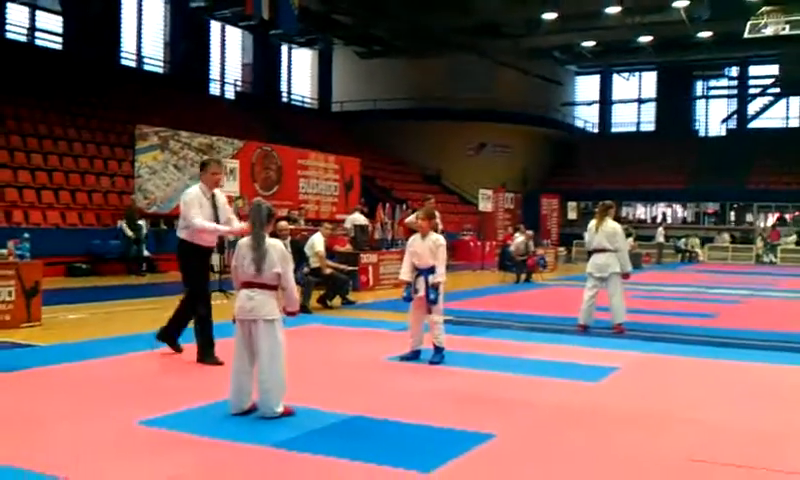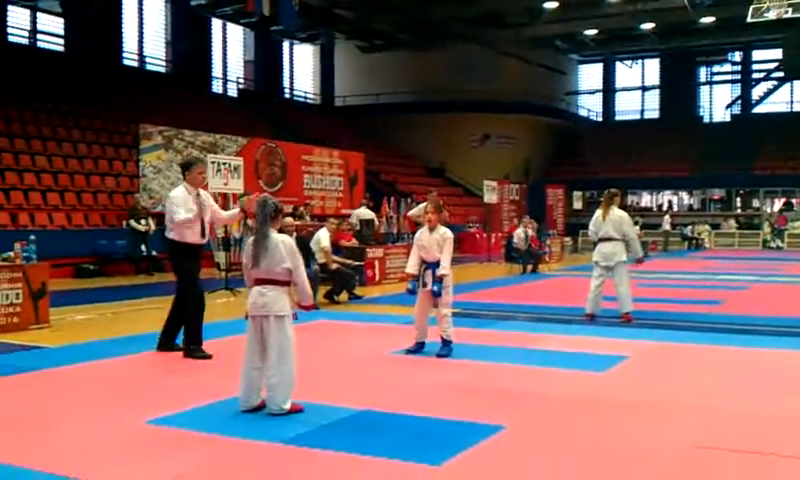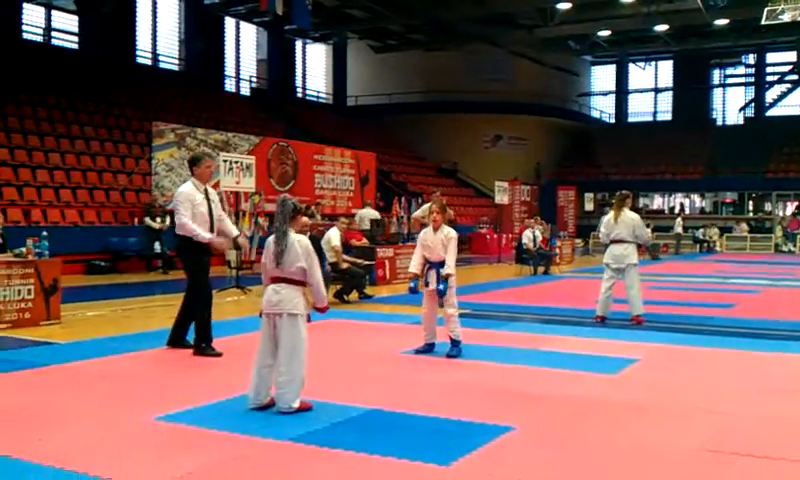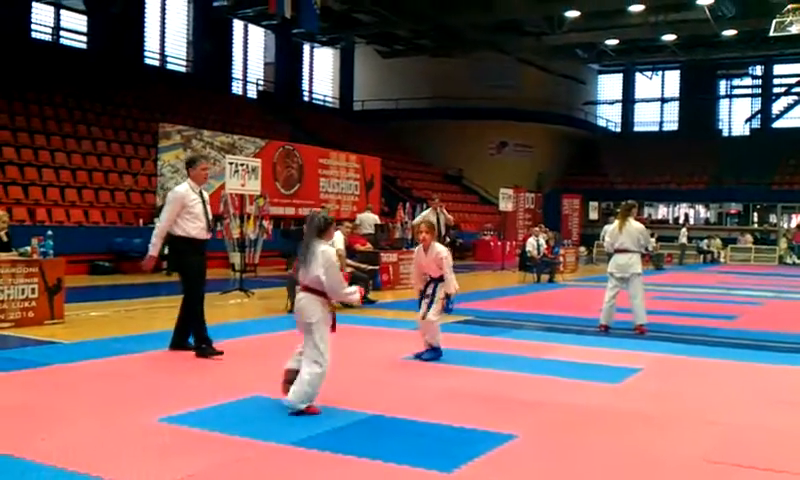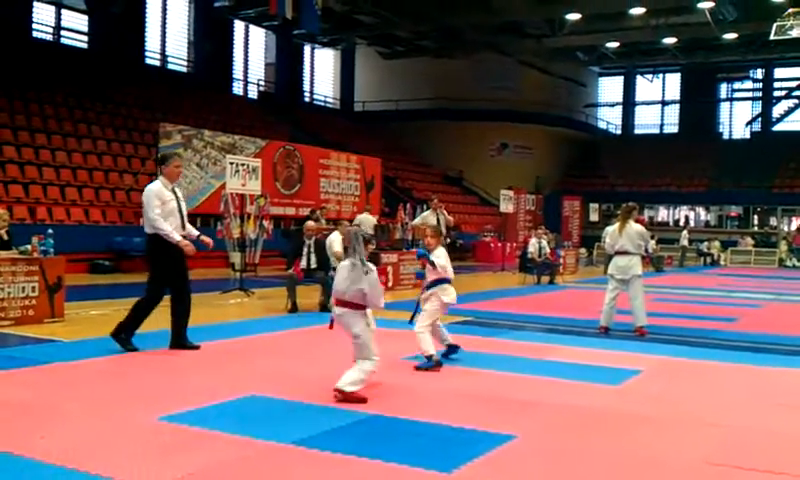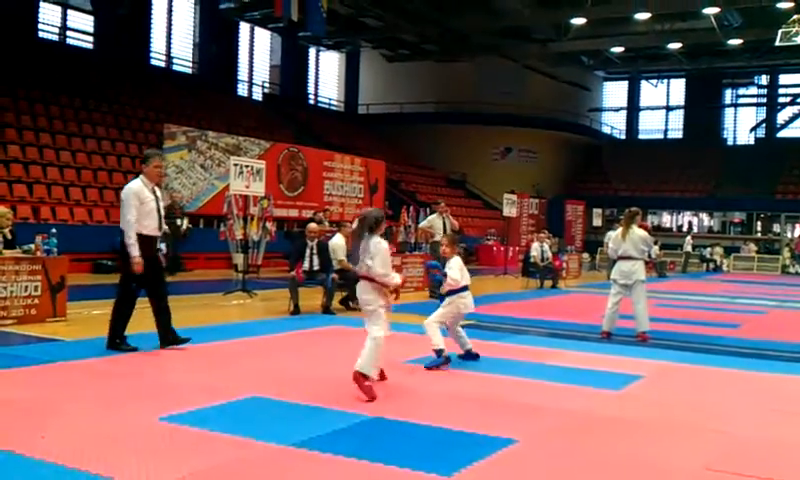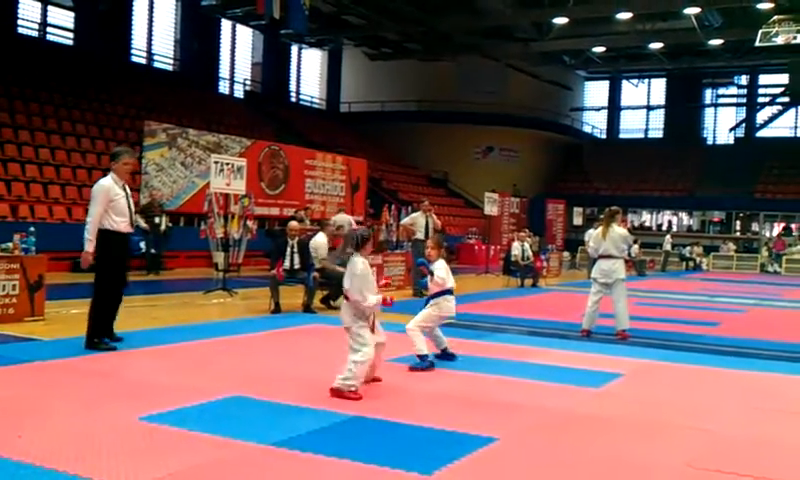
dt=0.4s
person 1, frame 1
left shoulder: (219, 197)
right shoulder: (191, 195)
left elbow: (230, 220)
right elbow: (196, 223)
left wrist: (242, 229)
right wrist: (227, 230)
left hip: (205, 252)
right hip: (190, 251)
left knee: (194, 297)
right knee: (200, 299)
left ankle: (168, 333)
right ankle: (206, 351)
person 1, frame 2
left shoulder: (204, 196)
right shoulder: (178, 196)
left elbow: (220, 218)
right elbow: (178, 220)
left wrist: (242, 209)
right wrist: (195, 215)
left hip: (195, 251)
right hip: (180, 251)
left knee: (184, 296)
right knee: (195, 296)
left ankle: (167, 340)
right ankle: (192, 346)
person 1, frame 3
left shoulder: (210, 192)
right shoulder: (185, 192)
left elbow: (221, 218)
right elbow: (185, 223)
left wrist: (236, 237)
right wrist: (211, 239)
left hip: (204, 247)
right hip: (190, 247)
left knee: (195, 293)
right knee: (203, 293)
left ankle: (177, 337)
right ankle: (202, 343)
person 1, frame 4
left shoulder: (203, 194)
right shoulder: (180, 193)
right elbow: (163, 224)
right wrist: (153, 253)
left hip: (198, 248)
right hip: (184, 247)
left knee: (194, 295)
right knee: (195, 295)
left ankle: (180, 339)
right ankle: (202, 343)
person 1, frame 5
left shoulder: (176, 192)
right shoulder: (153, 190)
right elbow: (156, 221)
left wrist: (199, 236)
right wrist: (180, 241)
left hip: (176, 247)
right hip: (161, 246)
left knee: (182, 293)
right knee: (154, 294)
left ankle: (179, 338)
right ankle: (123, 332)
person 1, frame 6
left shoulder: (155, 191)
right shoulder: (133, 189)
right elbow: (131, 224)
left wrist: (156, 249)
right wrist: (135, 255)
left hip: (150, 245)
right hip: (137, 245)
left knee: (159, 291)
right knee: (128, 293)
left ankle: (167, 335)
right ankle: (115, 339)
person 1, frame 7
left shoulder: (124, 188)
right shoulder: (104, 186)
right elbow: (93, 219)
right wrist: (88, 249)
left hip: (122, 241)
right hip: (109, 241)
left knee: (117, 288)
right knee: (104, 290)
left ankle: (105, 329)
right ankle: (94, 338)
person 2, frame 1
left shoulder: (241, 245)
right shoulder: (276, 246)
left elbow: (236, 278)
right elbow: (287, 280)
right wrist: (292, 306)
left hip: (244, 303)
right hip: (266, 304)
left knee: (243, 356)
right knee: (270, 356)
left ankle: (240, 403)
right ankle: (271, 406)
person 2, frame 2
left shoulder: (251, 242)
right shoulder: (285, 242)
left elbow: (247, 275)
right elbow: (299, 274)
right wrist: (306, 300)
left hip: (255, 299)
right hip: (277, 300)
left knee: (254, 353)
right knee: (280, 353)
left ankle: (250, 400)
right ankle: (279, 403)
person 2, frame 3
left shoulder: (271, 241)
right shoulder: (301, 242)
right elbow: (314, 275)
right wrist: (321, 302)
left hip: (271, 297)
right hip: (292, 299)
left knee: (267, 350)
right knee: (291, 353)
left ankle: (259, 397)
right ankle: (288, 401)
person 2, frame 4
left shoulder: (308, 249)
right shoulder: (327, 252)
right elbow: (336, 288)
left wrist: (347, 287)
right wrist: (356, 293)
left hip: (303, 300)
right hip: (316, 306)
left knee: (310, 349)
right knee: (317, 358)
left ankle: (293, 370)
right ankle: (299, 401)
person 2, frame 5
left shoulder: (343, 266)
right shoulder: (368, 269)
left elbow: (336, 291)
right elbow: (375, 302)
right wrist: (379, 291)
left hip: (341, 312)
right hip: (356, 316)
left knee: (362, 352)
right knee: (369, 358)
left ankle: (358, 378)
right ankle: (345, 389)
person 2, frame 6
left shoulder: (365, 240)
right shoulder: (380, 244)
right elbow: (380, 272)
right wrist: (397, 279)
left hip: (365, 287)
right hip: (374, 291)
left knee: (380, 328)
right knee: (377, 333)
left ankle: (374, 367)
right ankle: (363, 373)
person 2, frame 7
left shoulder: (358, 261)
right shoulder: (360, 265)
right elbow: (359, 297)
left wrist: (378, 285)
right wrist: (380, 300)
left hip: (363, 311)
right hip: (356, 313)
left knee: (378, 341)
right knee: (364, 351)
left ankle: (367, 374)
right ankle: (342, 387)
person 3, frame 1
left shoulder: (438, 240)
right shoulder: (412, 240)
left elbow: (440, 264)
right elbow: (407, 262)
left wrist: (436, 285)
right wrist: (407, 284)
left hip: (432, 280)
right hip: (417, 280)
left knee: (435, 317)
right knee: (415, 317)
left ankle: (438, 350)
right ankle: (415, 349)
person 3, frame 2
left shoulder: (446, 234)
right shoulder: (420, 234)
left elbow: (446, 258)
right elbow: (415, 255)
left wrist: (440, 279)
right wrist: (413, 277)
left hip: (440, 274)
right hip: (425, 273)
left knee: (444, 310)
right knee: (420, 310)
left ankle: (446, 343)
right ankle: (420, 341)
person 3, frame 3
left shoulder: (450, 233)
right shoulder: (424, 234)
left elbow: (450, 258)
right elbow: (418, 255)
left wrist: (445, 279)
right wrist: (415, 277)
left hip: (444, 274)
right hip: (429, 273)
left knee: (450, 310)
right knee: (427, 311)
left ankle: (456, 344)
right ankle: (429, 342)
person 3, frame 4
left shoulder: (441, 251)
right shoulder: (418, 251)
left elbow: (448, 274)
right elbow: (417, 273)
left wrist: (448, 296)
right wrist: (419, 291)
left hip: (443, 286)
right hip: (430, 285)
left knee: (432, 318)
right knee: (422, 318)
left ankle: (435, 349)
right ankle: (429, 347)
person 3, frame 5
left shoulder: (440, 252)
right shoulder: (432, 253)
left elbow: (444, 269)
left wrist: (429, 261)
right wrist: (424, 277)
left hip: (439, 293)
right hip: (438, 293)
left knee: (421, 327)
right knee: (432, 322)
left ankle: (433, 359)
right ankle: (450, 345)
person 3, frame 6
left shoulder: (454, 262)
right shoulder: (455, 261)
left elbow: (455, 281)
left wrist: (442, 273)
right wrist: (443, 280)
left hip: (457, 300)
right hip: (462, 299)
left knee: (431, 323)
right knee: (451, 325)
left ankle: (442, 356)
right ankle: (470, 352)
person 3, frame 7
left shoulder: (439, 264)
right shoulder: (436, 264)
left elbow: (442, 281)
left wrist: (429, 272)
right wrist: (428, 283)
left hip: (440, 304)
right hip: (443, 303)
left knee: (413, 327)
right knee: (430, 327)
left ankle: (425, 360)
right ankle: (446, 352)
person 4, frame 1
left shoulder: (592, 224)
right shoulder: (615, 226)
left elbow: (588, 244)
right elbow: (621, 249)
right wrist: (626, 268)
left hip: (595, 260)
right hip: (610, 261)
left knee: (590, 292)
right knee: (615, 293)
left ankle: (583, 322)
right ankle: (618, 324)
person 4, frame 2
left shoulder: (598, 214)
right shoulder: (622, 215)
left elbow: (592, 233)
right elbow: (631, 236)
right wrist: (638, 254)
left hip: (601, 249)
right hip: (616, 249)
left knee: (596, 281)
right knee: (622, 282)
left ankle: (590, 311)
right ankle: (626, 312)
person 4, frame 3
left shoulder: (609, 216)
right shoulder: (634, 217)
left elbow: (603, 236)
right elbow: (643, 237)
right wrist: (641, 241)
left hip: (612, 251)
right hip: (628, 252)
left knee: (607, 283)
right knee: (633, 284)
left ankle: (600, 314)
right ankle: (636, 315)
person 4, frame 4
left shoulder: (615, 226)
right shoulder: (639, 227)
left elbow: (608, 245)
right elbow: (646, 243)
left hip: (617, 260)
right hip: (632, 261)
left knee: (611, 292)
right knee: (636, 294)
left ankle: (604, 323)
right ankle: (639, 324)
person 4, frame 5
left shoulder: (615, 228)
right shoulder: (639, 229)
left elbow: (608, 247)
right elbow: (646, 242)
left hip: (618, 262)
right hip: (633, 263)
left knee: (611, 294)
right knee: (636, 296)
left ankle: (604, 324)
right ankle: (639, 326)
person 4, frame 6
left shoulder: (618, 233)
right shoulder: (642, 234)
left elbow: (611, 252)
right elbow: (649, 247)
left hip: (621, 267)
right hip: (636, 268)
left knee: (614, 299)
right knee: (639, 301)
left ankle: (606, 329)
right ankle: (641, 331)
person 4, frame 7
left shoulder: (599, 231)
right shoulder: (622, 232)
left elbow: (592, 250)
right elbow: (629, 244)
left hip: (601, 266)
right hip: (616, 266)
left knee: (594, 298)
right knee: (620, 299)
left ankle: (586, 328)
right ankle: (621, 330)
